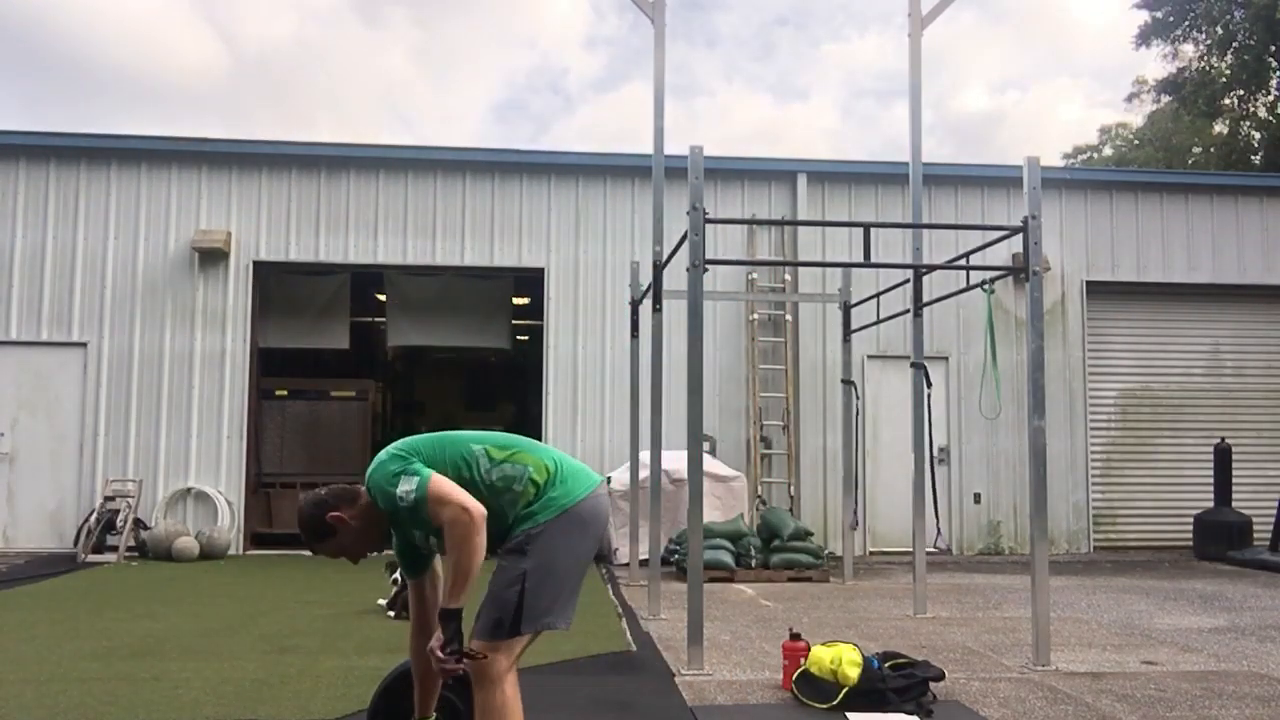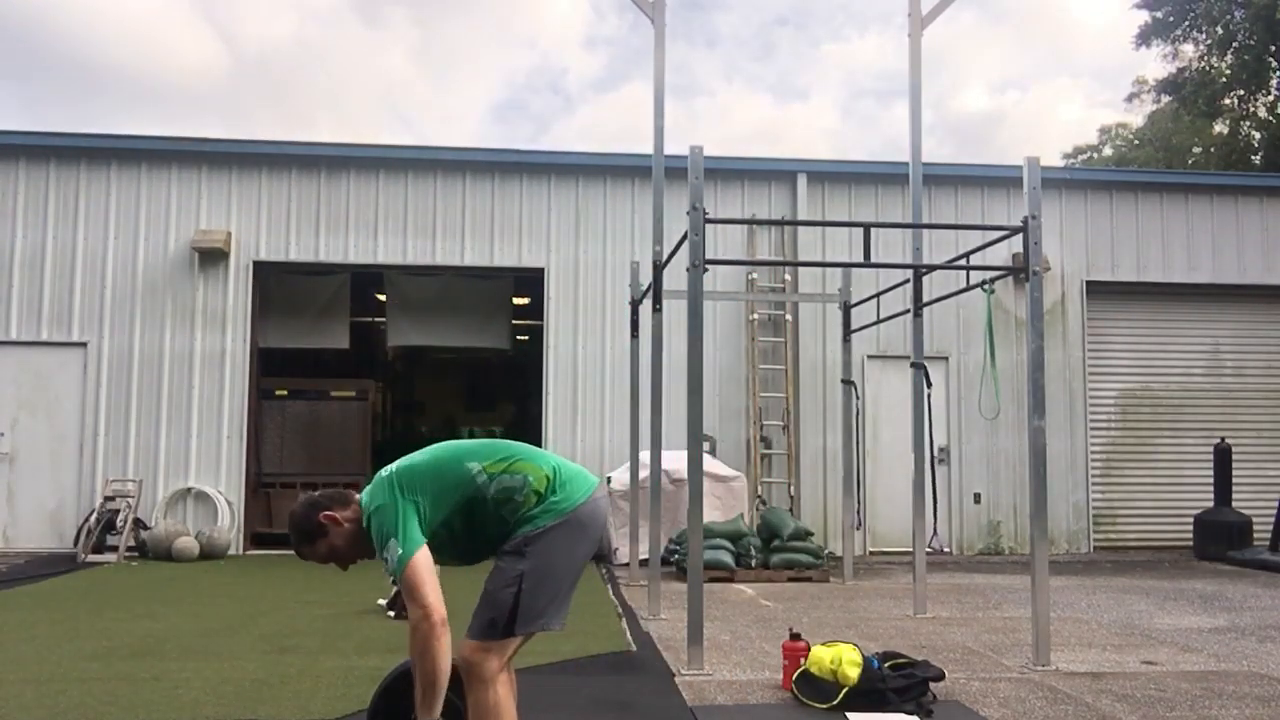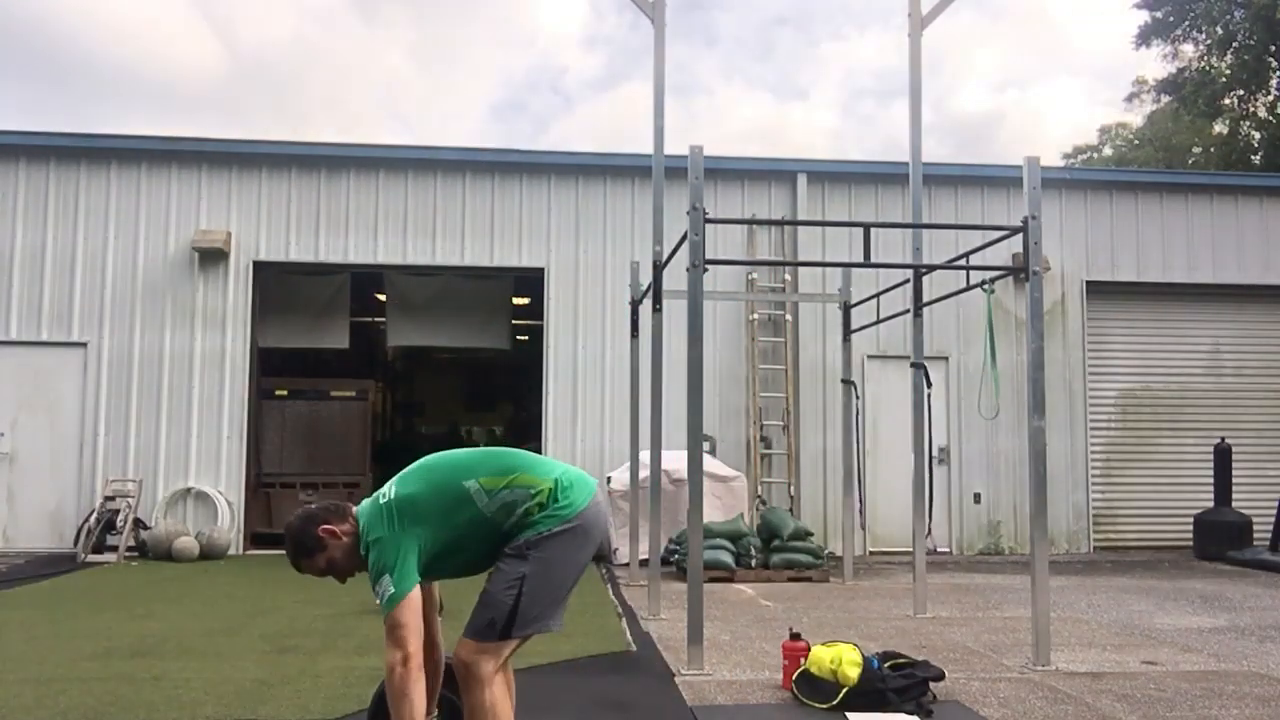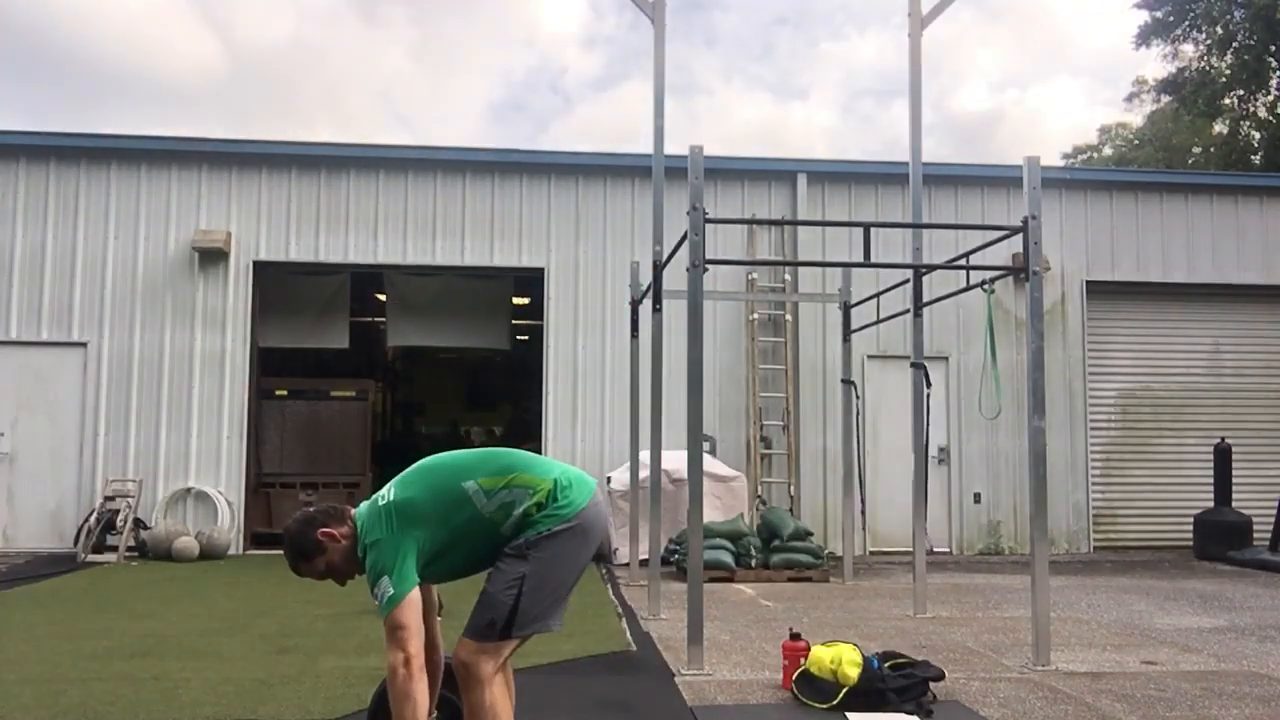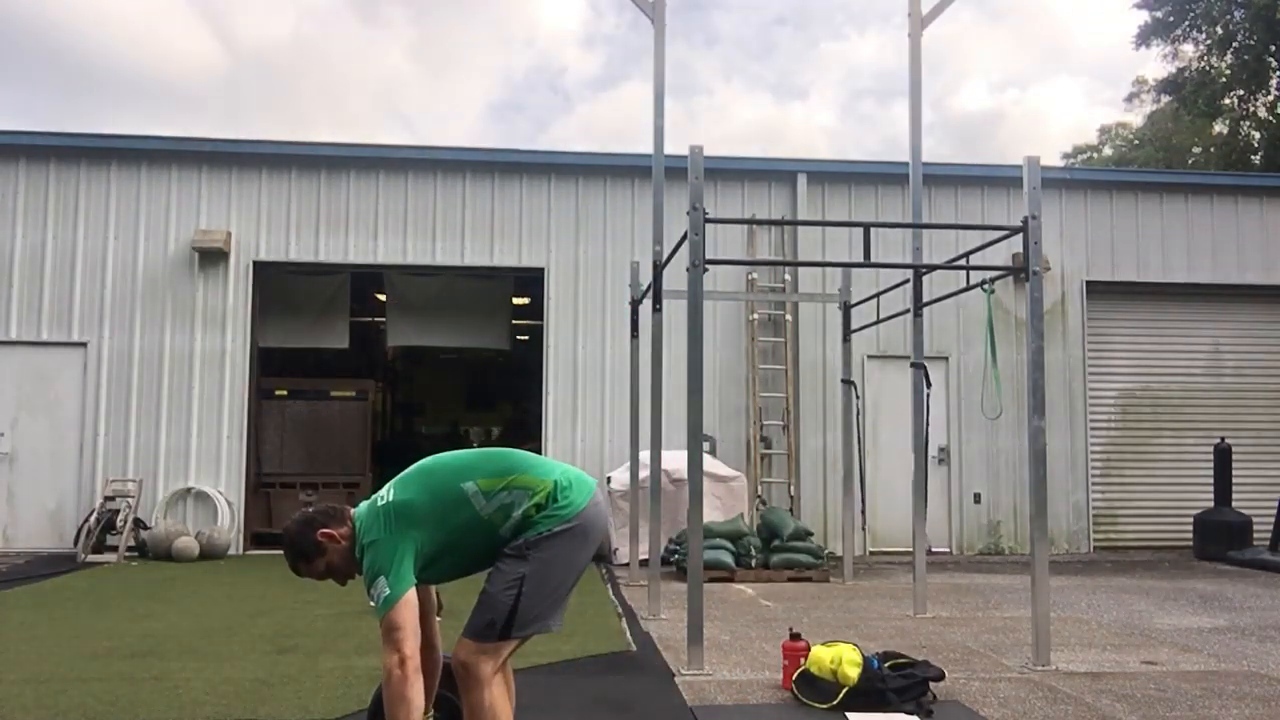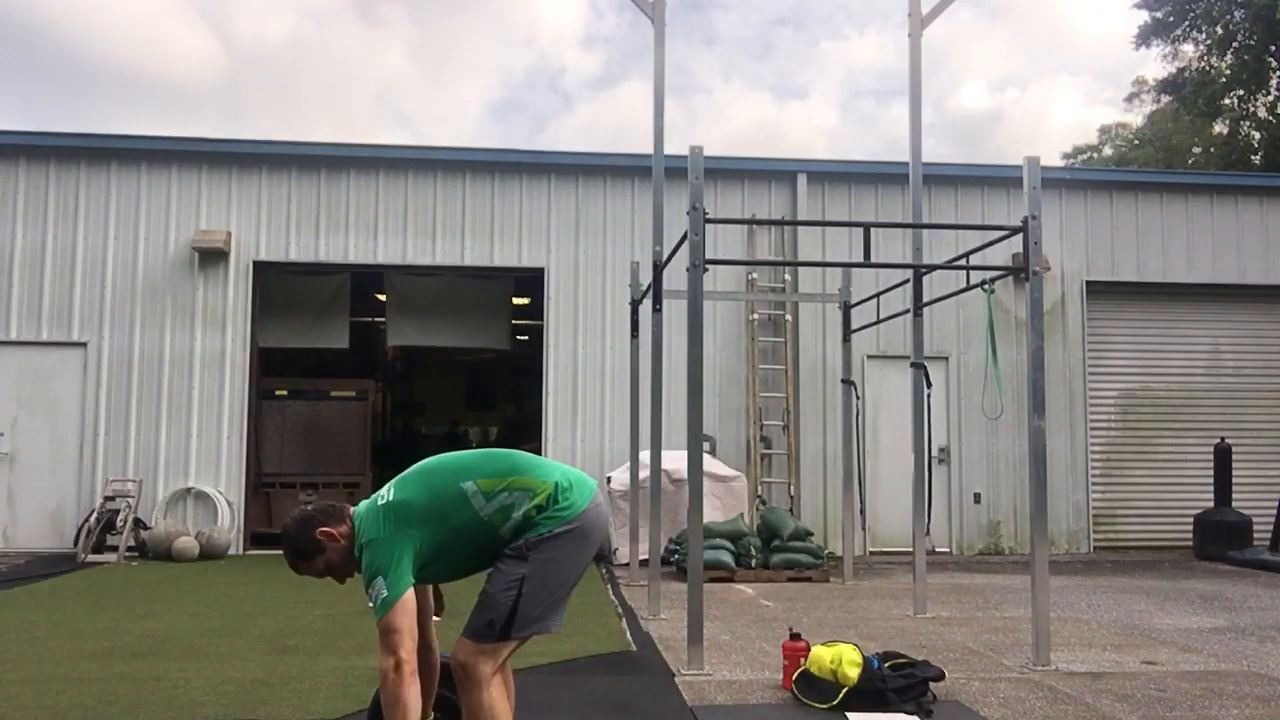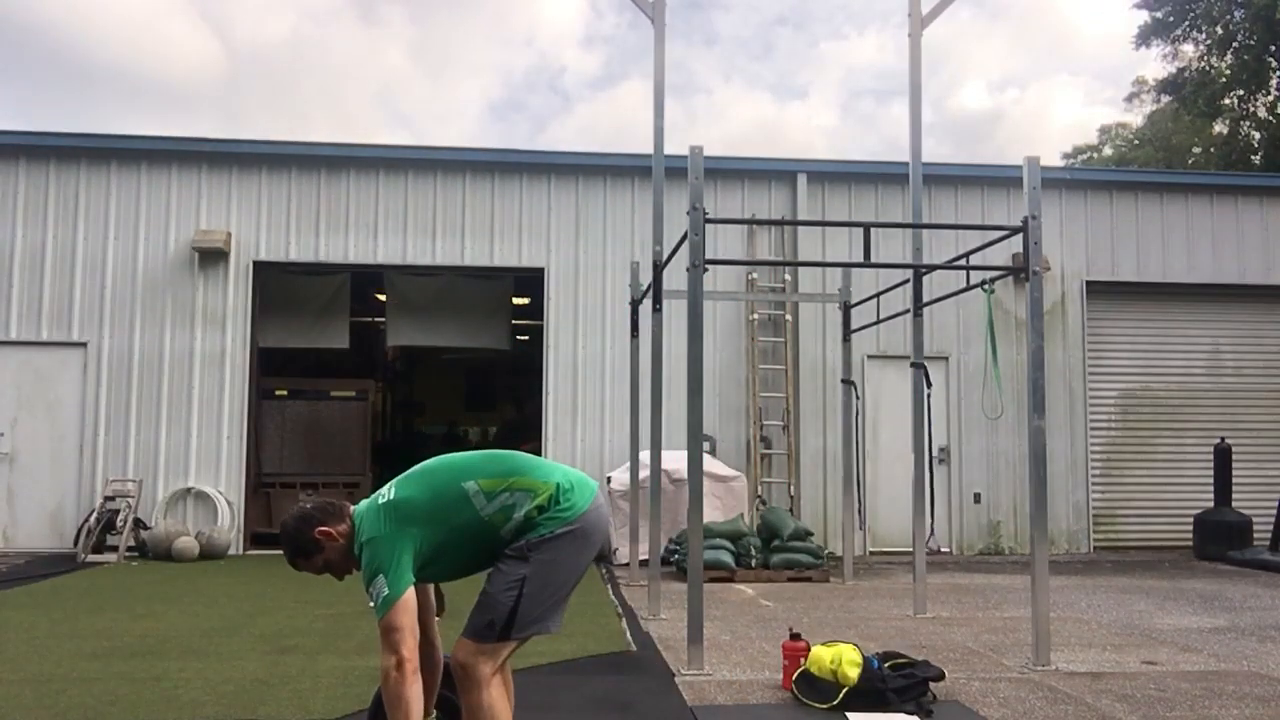
dt=0.2s
person 1, frame 1
left shoulder: (386, 477)
right shoulder: (407, 526)
left elbow: (468, 513)
right elbow: (424, 626)
left wrist: (450, 618)
left hip: (562, 506)
right hip: (573, 505)
left knee: (490, 660)
right knee: (494, 654)
person 1, frame 2
left shoulder: (384, 507)
left elbow: (431, 618)
right elbow: (425, 620)
left hip: (562, 509)
right hip: (575, 504)
left knee: (481, 659)
right knee: (492, 653)
person 1, frame 3
left shoulder: (385, 535)
right shoulder: (395, 518)
left elbow: (405, 660)
right elbow: (425, 641)
left hip: (563, 514)
right hip: (575, 506)
left knee: (476, 661)
right knee: (490, 653)
person 1, frame 4
left shoulder: (384, 538)
right shoulder: (393, 520)
left elbow: (406, 660)
right elbow: (424, 643)
left hip: (562, 513)
right hip: (573, 505)
left knee: (475, 662)
right knee: (489, 653)
person 1, frame 5
left shoulder: (382, 538)
right shoulder: (393, 520)
left elbow: (402, 660)
right elbow: (423, 643)
left hip: (562, 513)
right hip: (574, 505)
left knee: (475, 662)
right knee: (489, 653)
person 1, frame 6
left shoulder: (382, 538)
right shoulder: (392, 520)
left elbow: (400, 662)
right elbow: (421, 643)
left hip: (562, 515)
right hip: (574, 505)
left knee: (474, 662)
right knee: (489, 653)
person 1, frame 7
left shoulder: (381, 537)
right shoulder: (394, 520)
left elbow: (401, 661)
right elbow: (423, 642)
left hip: (564, 516)
right hip: (575, 507)
left knee: (473, 662)
right knee: (488, 653)
